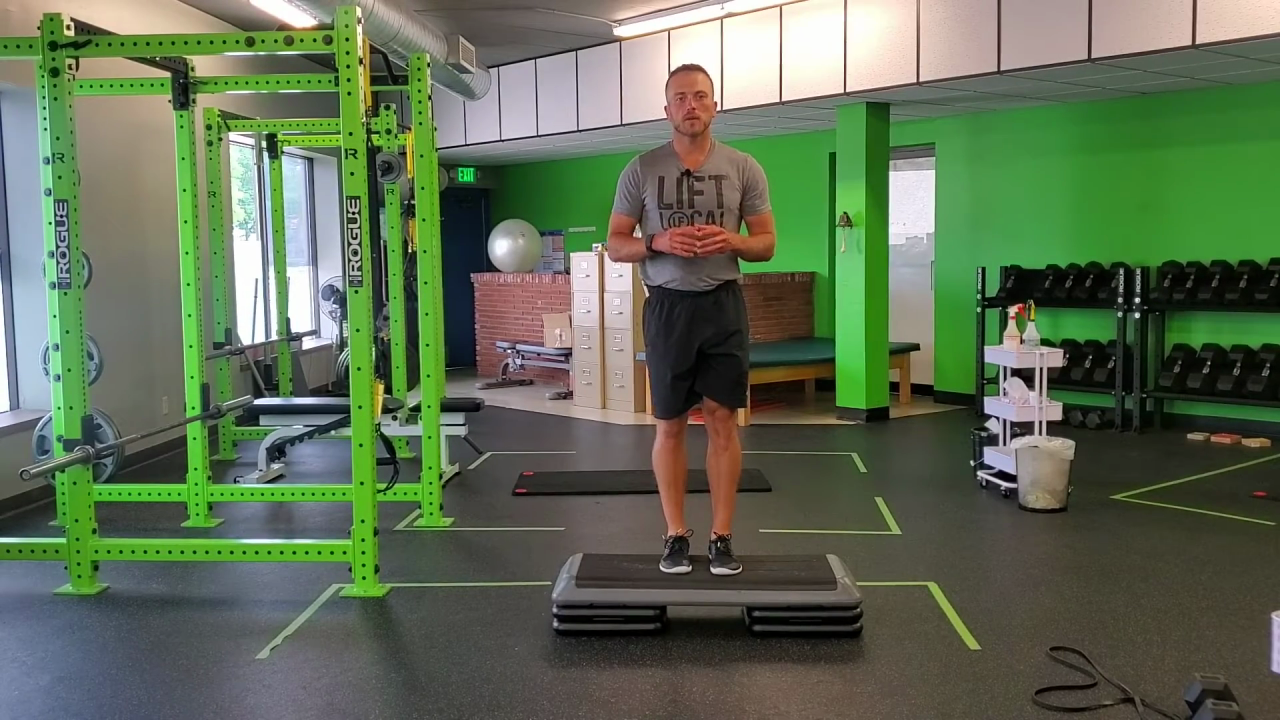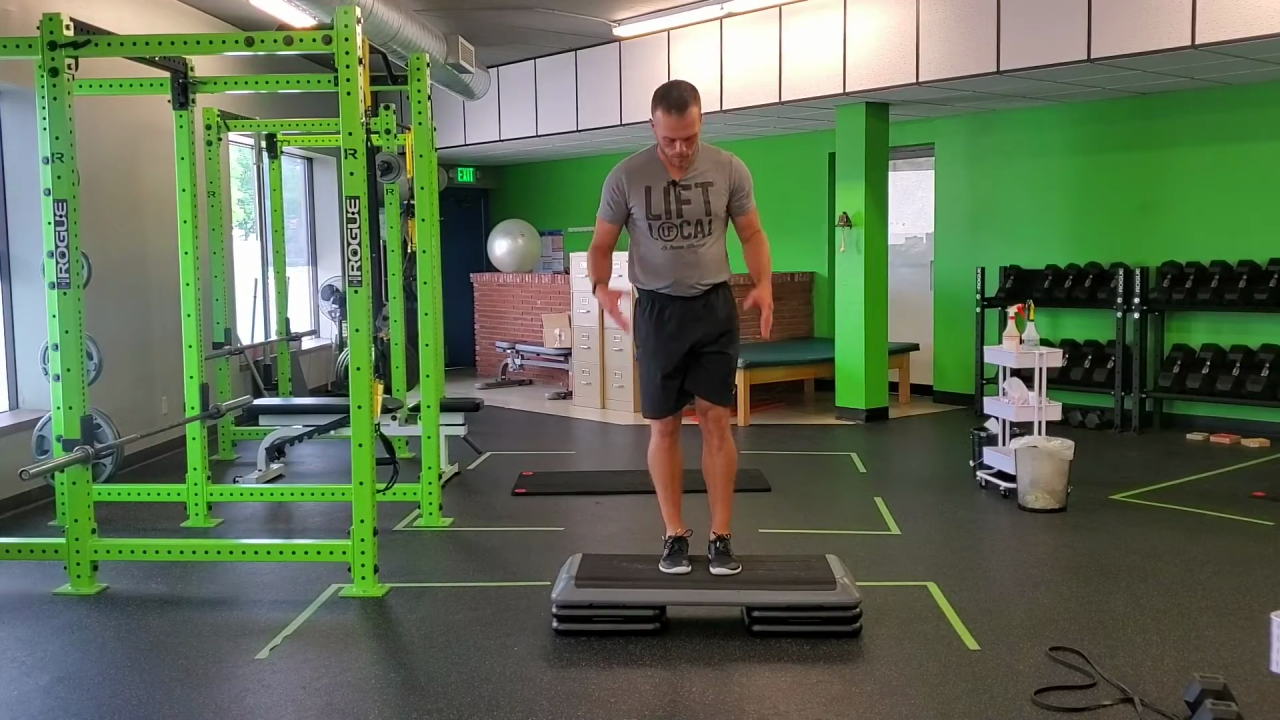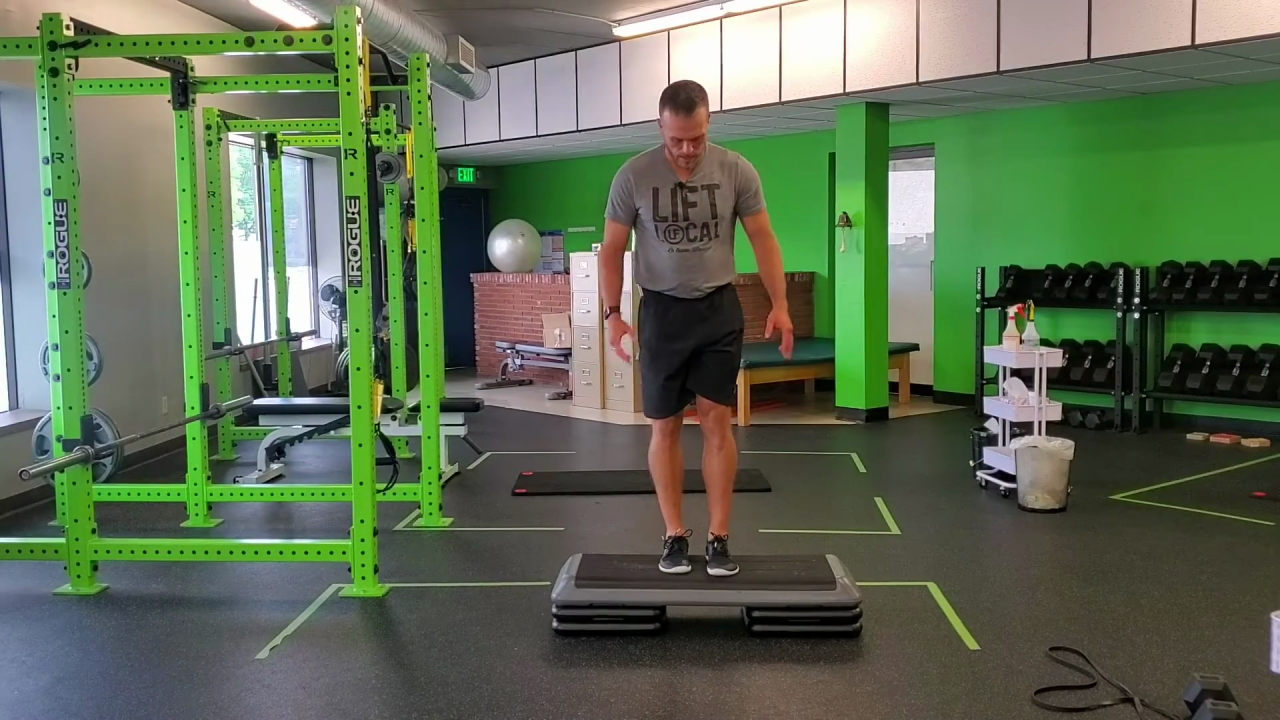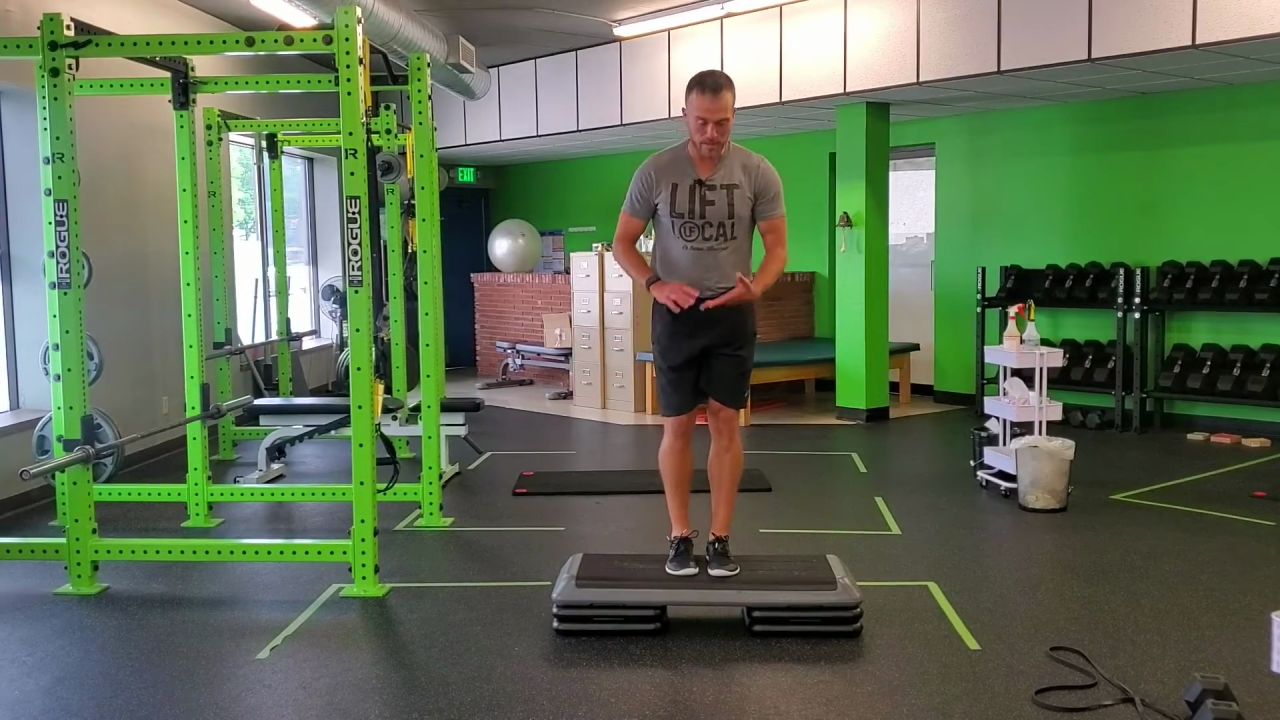
dt=0.7s
person 1, frame 1
left shoulder: (743, 168)
right shoulder: (641, 170)
left elbow: (766, 243)
right elbow: (615, 244)
left wrist: (735, 239)
right wrist: (656, 242)
left hip: (722, 304)
right hip: (668, 307)
left knee: (722, 420)
right knee: (670, 424)
left ankle: (721, 537)
right ankle: (676, 535)
person 1, frame 2
left shoulder: (729, 169)
right shoulder: (626, 176)
left elbow: (752, 232)
right elbow: (601, 244)
left wrist: (763, 282)
right wrist: (601, 284)
left hip: (714, 306)
right hip: (657, 310)
left knee: (715, 419)
right knee: (664, 425)
left ankle: (720, 537)
right ankle: (675, 535)
person 1, frame 3
left shoulder: (736, 171)
right shoulder: (633, 176)
left elbow: (763, 237)
right elbow: (612, 248)
left wrist: (779, 303)
right wrist: (612, 314)
left hip: (719, 307)
right hip: (662, 310)
left knee: (717, 419)
right knee: (665, 425)
left ankle: (719, 538)
right ankle: (675, 535)
person 1, frame 4
left shoulder: (759, 173)
right shoulder: (655, 171)
left elbow: (776, 244)
right elbow: (623, 241)
left wrist: (757, 288)
right wrist: (655, 283)
left hip: (733, 310)
right hip: (675, 311)
left knee: (725, 422)
right knee: (679, 425)
left ankle: (720, 539)
right ankle: (680, 536)
